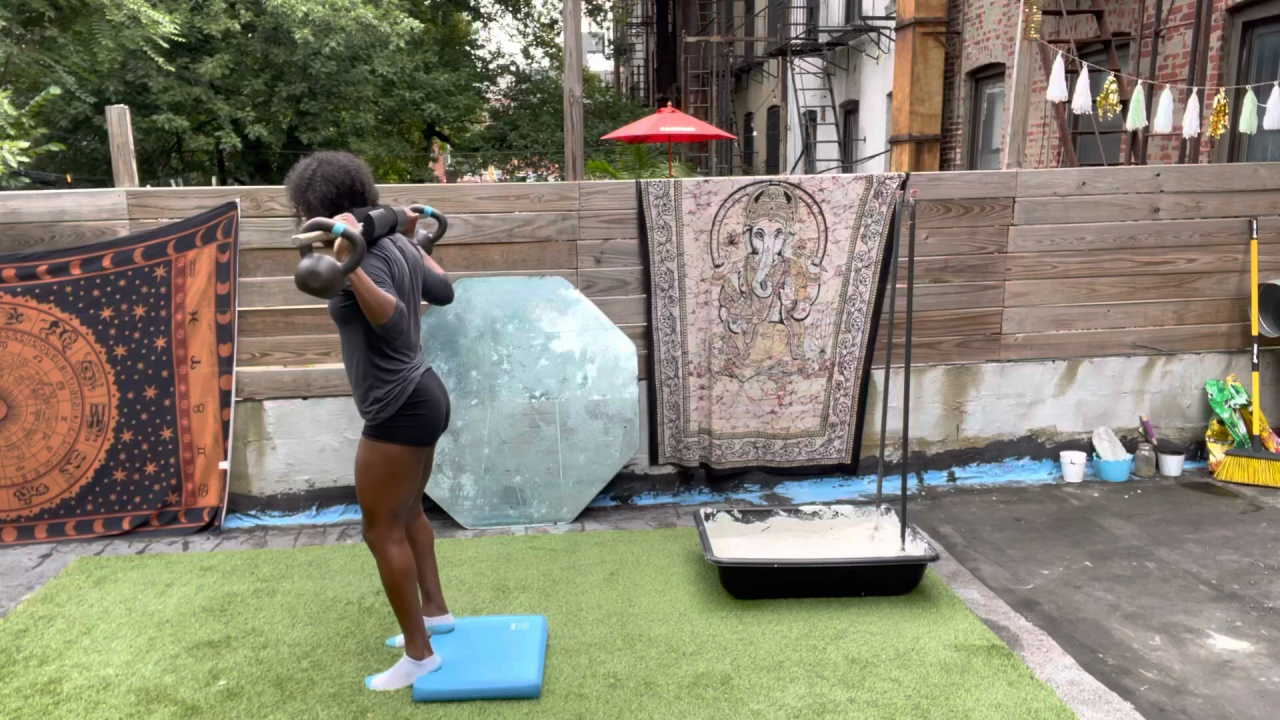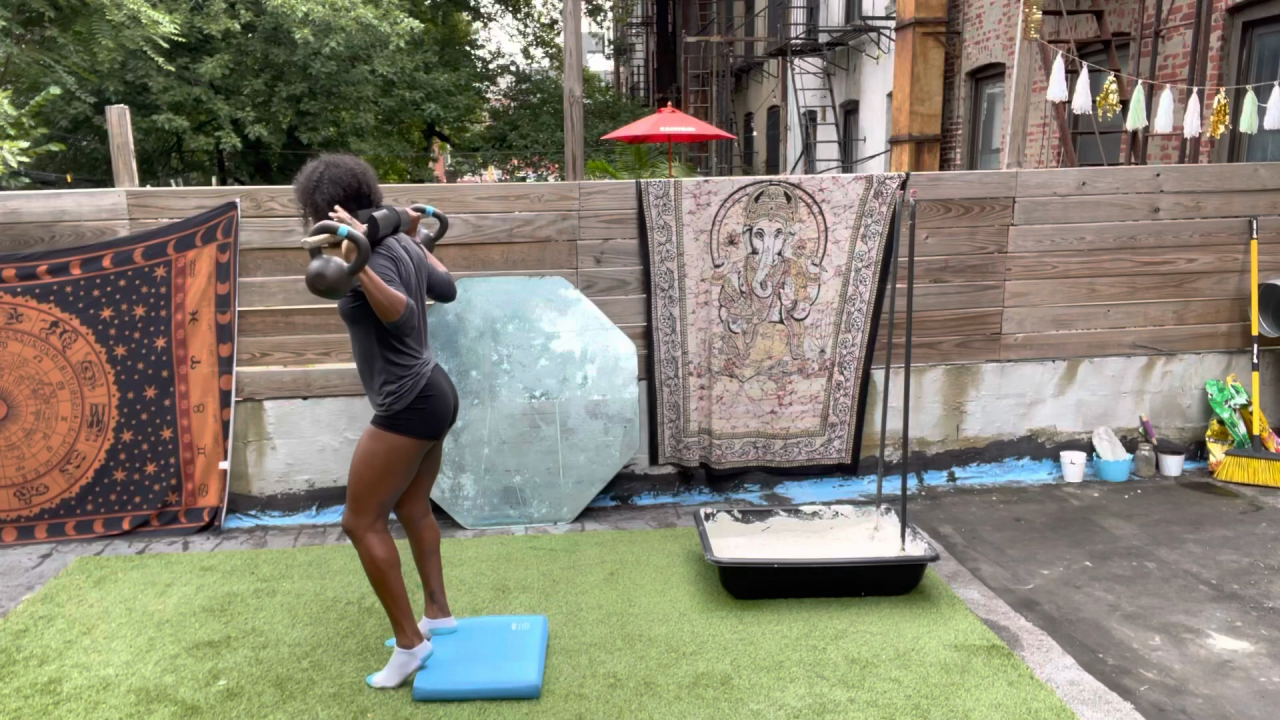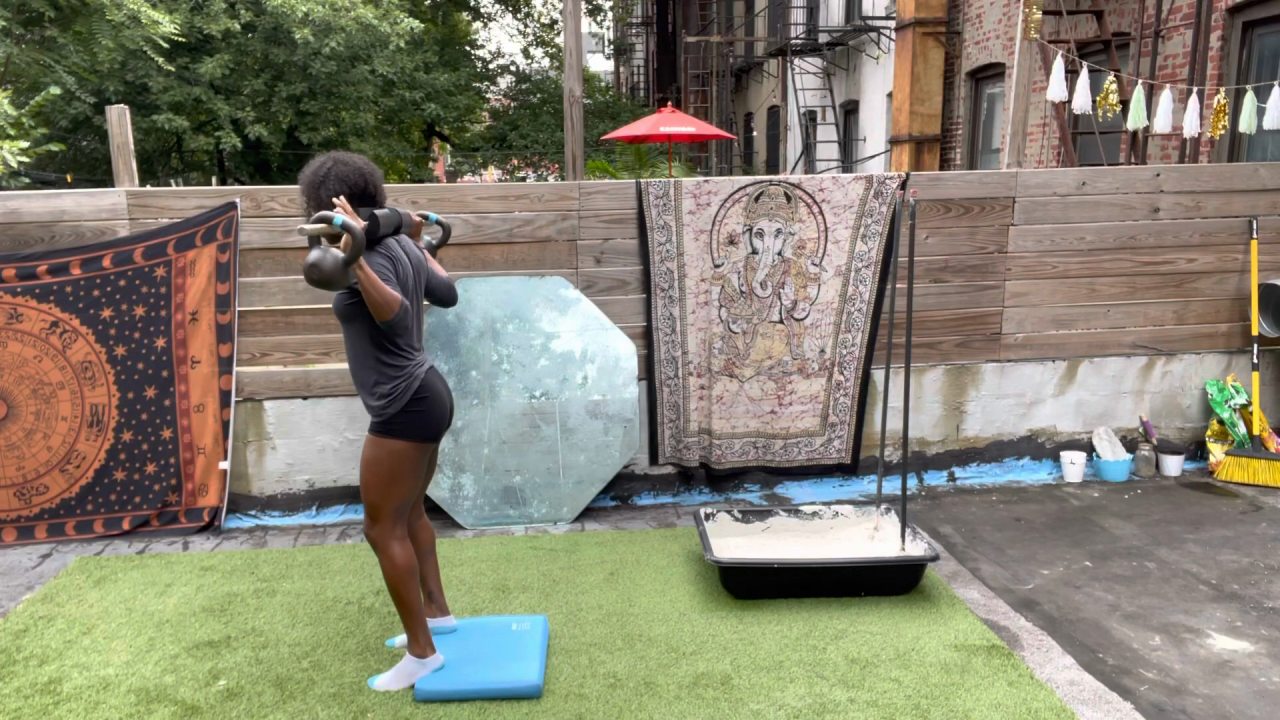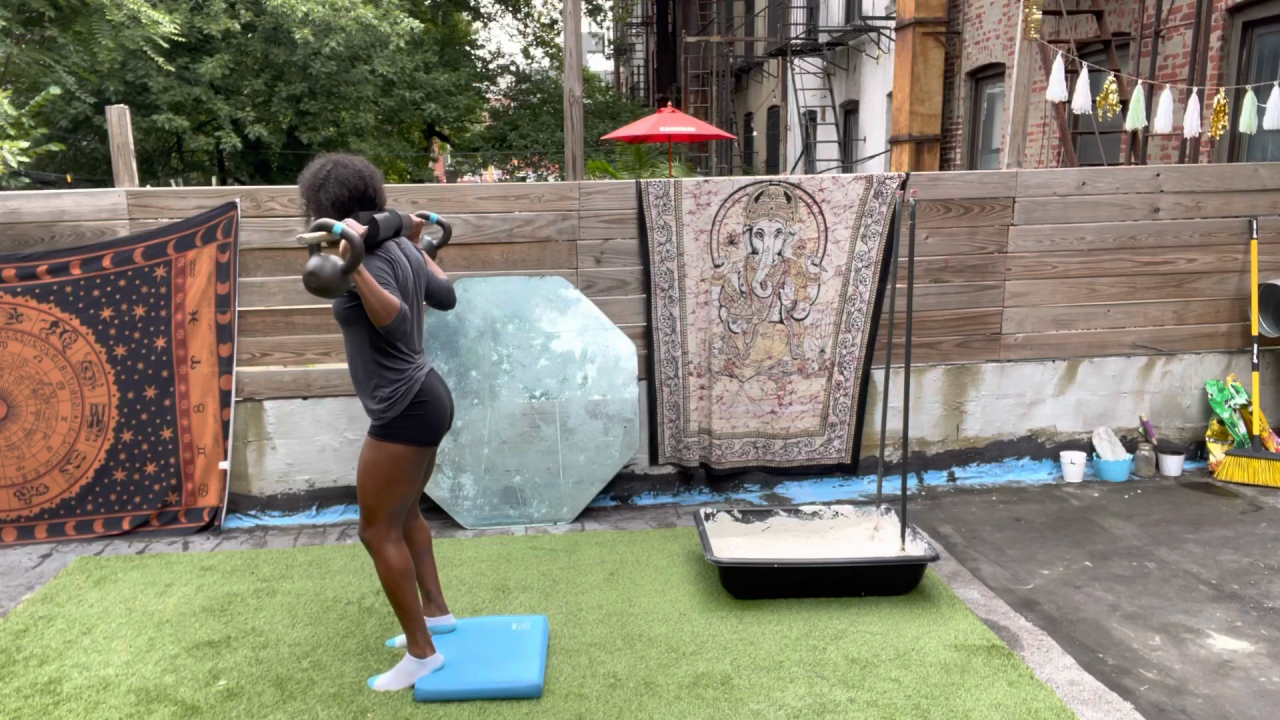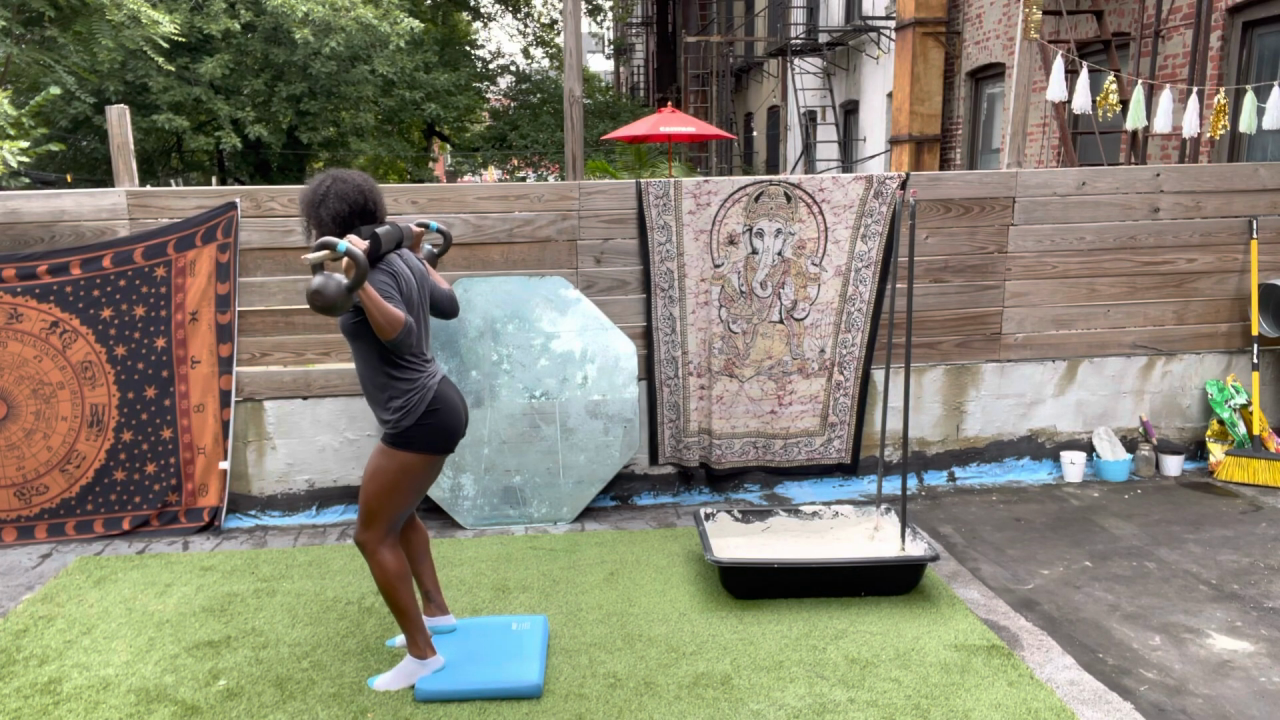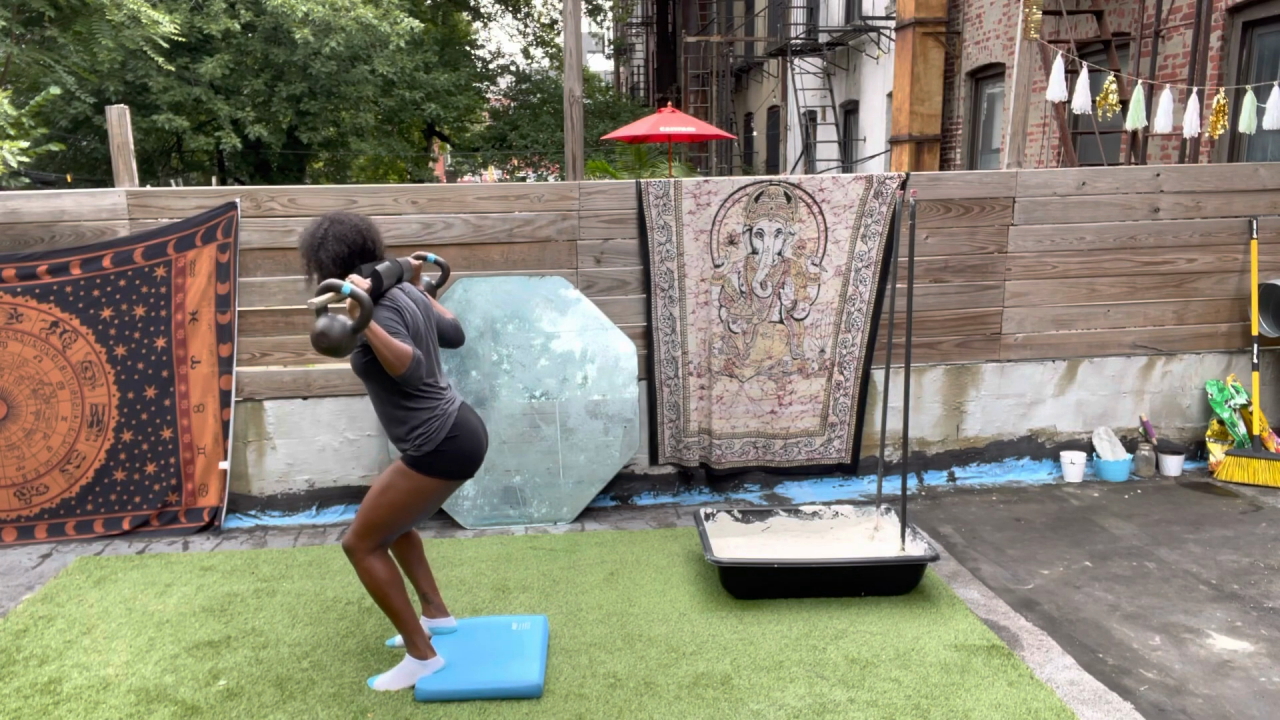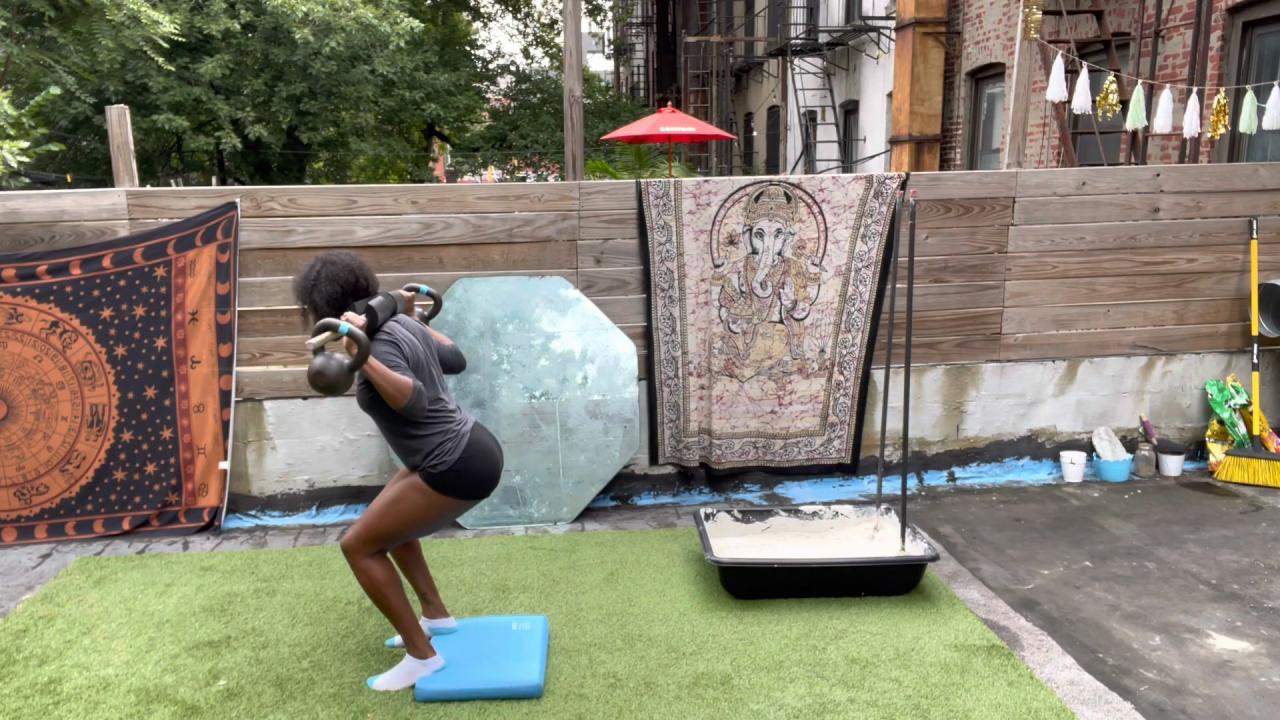
dt=0.5s
person 1, frame 1
left shoulder: (369, 255)
right shoulder: (395, 245)
left elbow: (392, 320)
right elbow: (444, 292)
left wrist: (347, 265)
left hip: (399, 411)
right hip: (421, 398)
left knee: (382, 532)
right knee: (406, 514)
left ankle: (419, 654)
right ankle: (436, 611)
person 1, frame 2
left shoulder: (375, 253)
right shoulder: (400, 245)
left elbow: (403, 318)
right elbow: (446, 288)
left wrist: (357, 266)
left hip: (408, 405)
right hip: (430, 395)
left knee: (361, 522)
right knee: (413, 510)
left ankle: (409, 642)
right ankle: (438, 613)
person 1, frame 3
left shoulder: (373, 253)
right shoulder: (400, 246)
left elbow: (396, 317)
right elbow: (448, 294)
left wrist: (355, 260)
left hip: (404, 408)
right hip: (425, 396)
left knee: (383, 529)
right knee: (408, 513)
left ankle: (422, 652)
right ankle: (437, 613)
person 1, frame 4
left shoulder: (373, 257)
right shoulder: (399, 249)
left elbow: (397, 323)
right elbow: (446, 296)
left wrist: (354, 267)
left hip: (404, 411)
right hip: (425, 399)
left knee: (378, 531)
right knee: (403, 514)
left ankle: (422, 653)
right ankle: (436, 612)
person 1, frame 5
left shoulder: (375, 271)
right shoulder: (401, 260)
left elbow: (403, 336)
right elbow: (449, 306)
left wrist: (358, 285)
left hip: (419, 421)
right hip: (439, 407)
left knee: (373, 536)
right knee: (397, 514)
left ankle: (422, 654)
right ankle: (437, 612)
person 1, frame 6
left shoulder: (380, 308)
right shoulder: (403, 293)
left elbow: (414, 371)
right elbow: (455, 335)
left wrist: (362, 323)
left hip: (442, 447)
right hip: (458, 431)
left knee: (361, 543)
right knee: (389, 518)
left ankle: (422, 654)
right ankle: (436, 614)
person 1, frame 7
left shoulder: (378, 344)
right shoulder: (401, 326)
left elbow: (416, 403)
right elbow: (456, 360)
left wrist: (361, 359)
left hip: (459, 469)
right hip: (470, 450)
left knee: (359, 544)
right knee: (385, 520)
left ankle: (422, 655)
right ankle: (436, 615)
